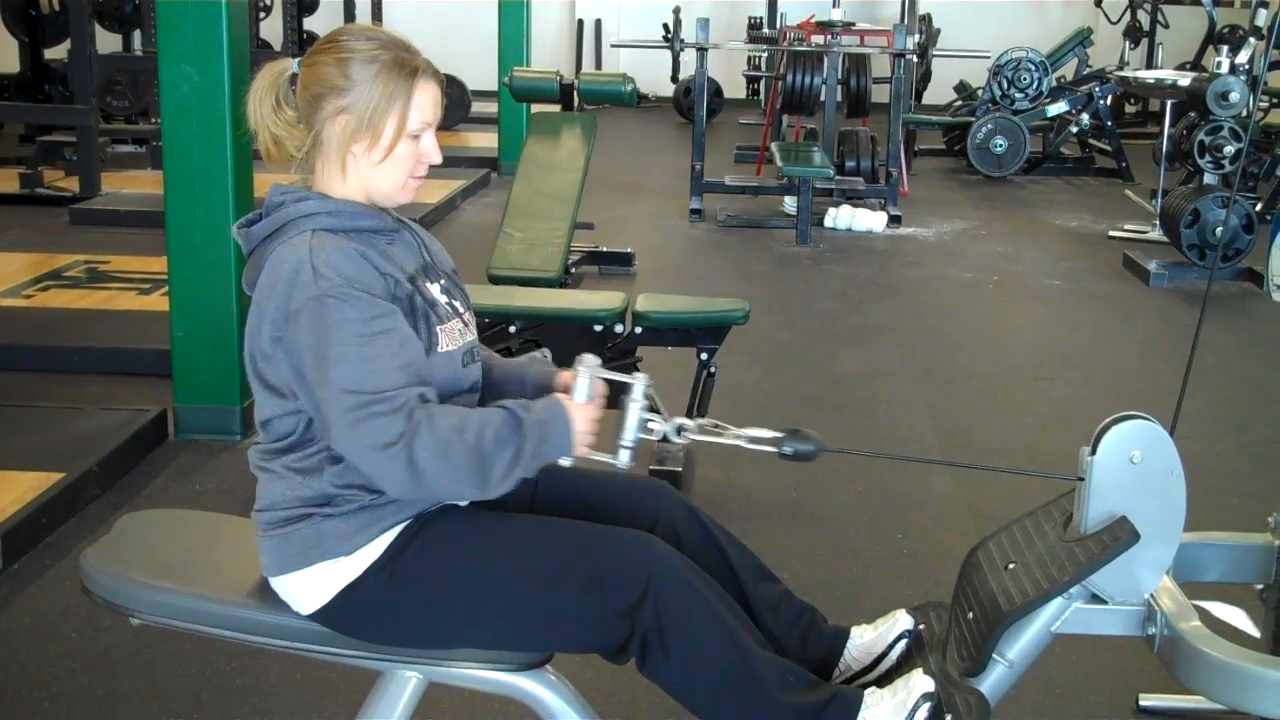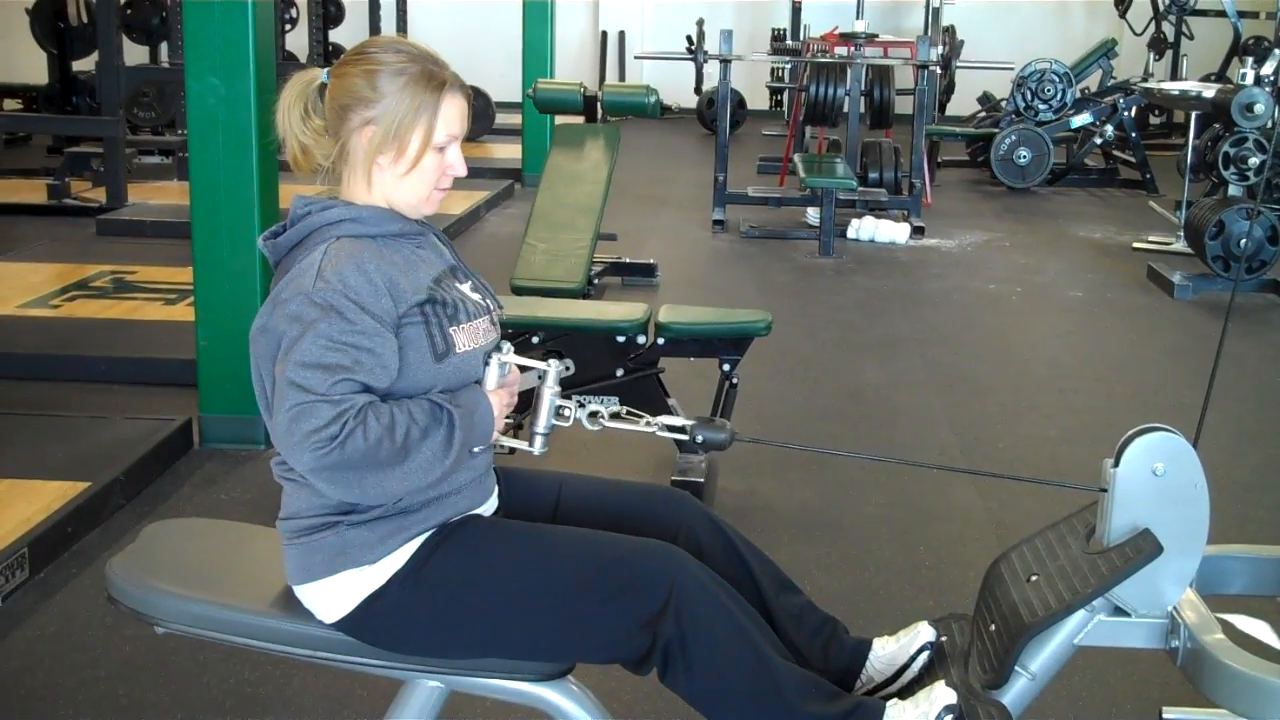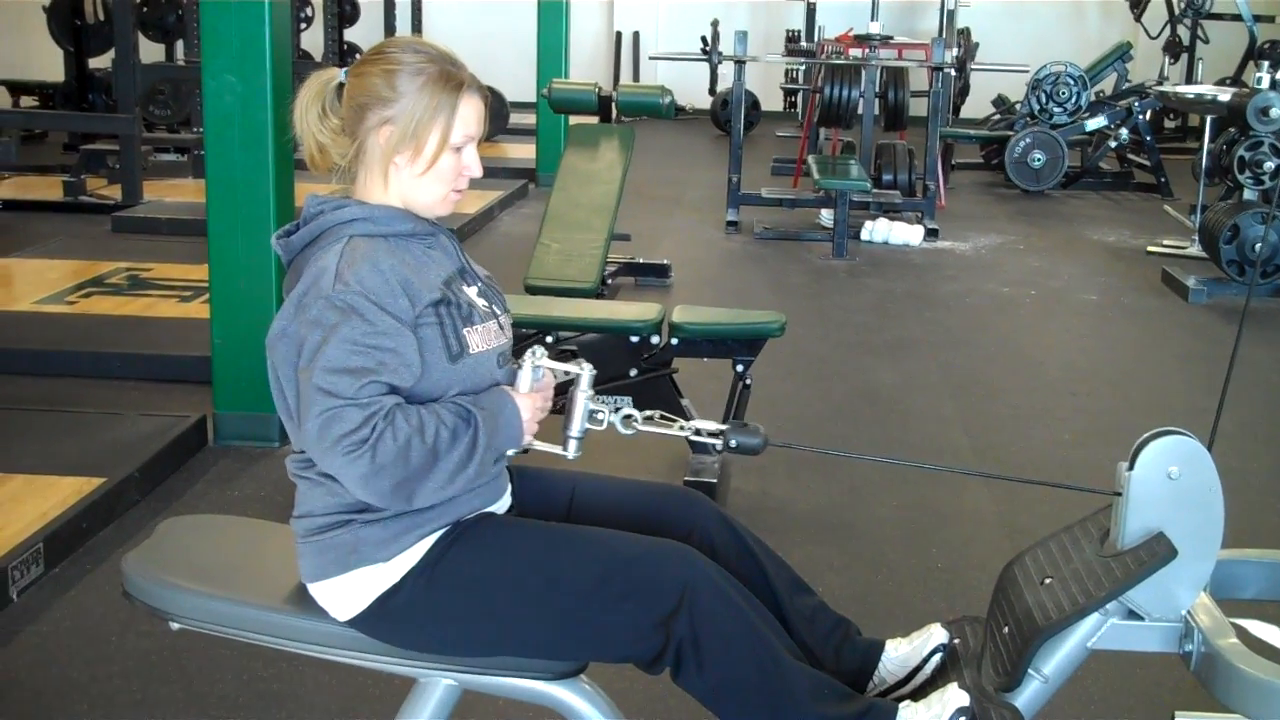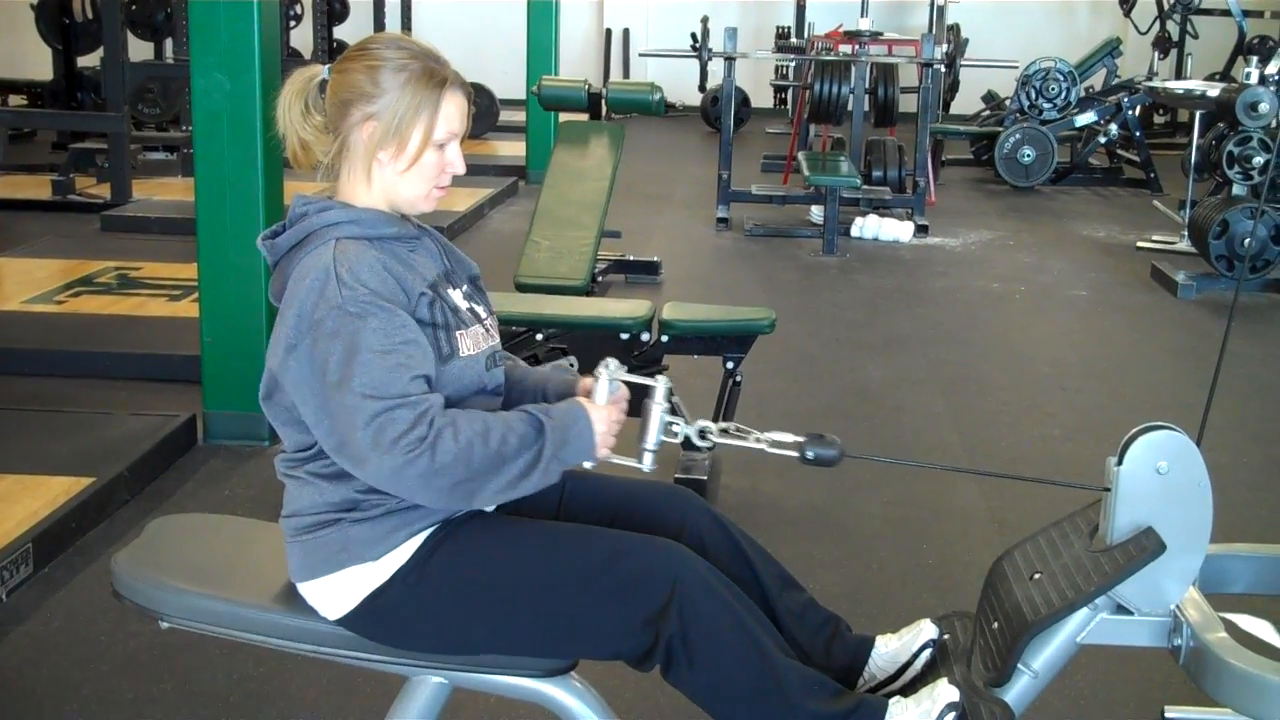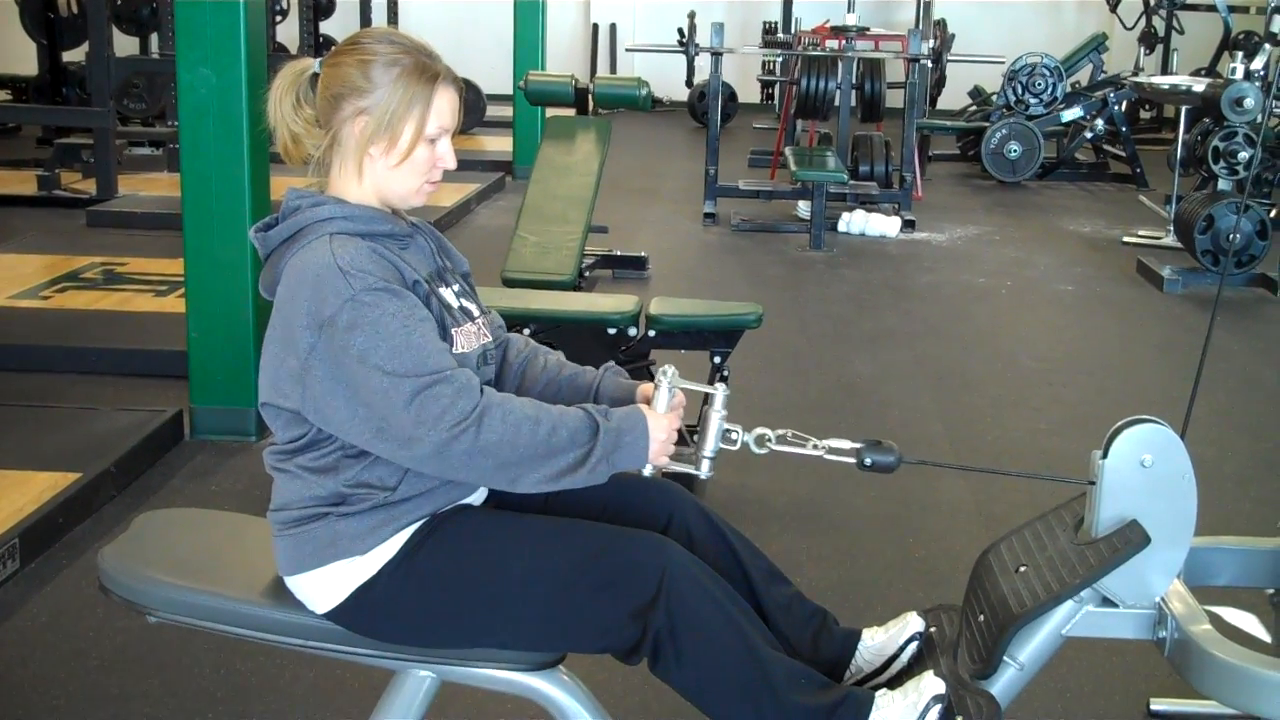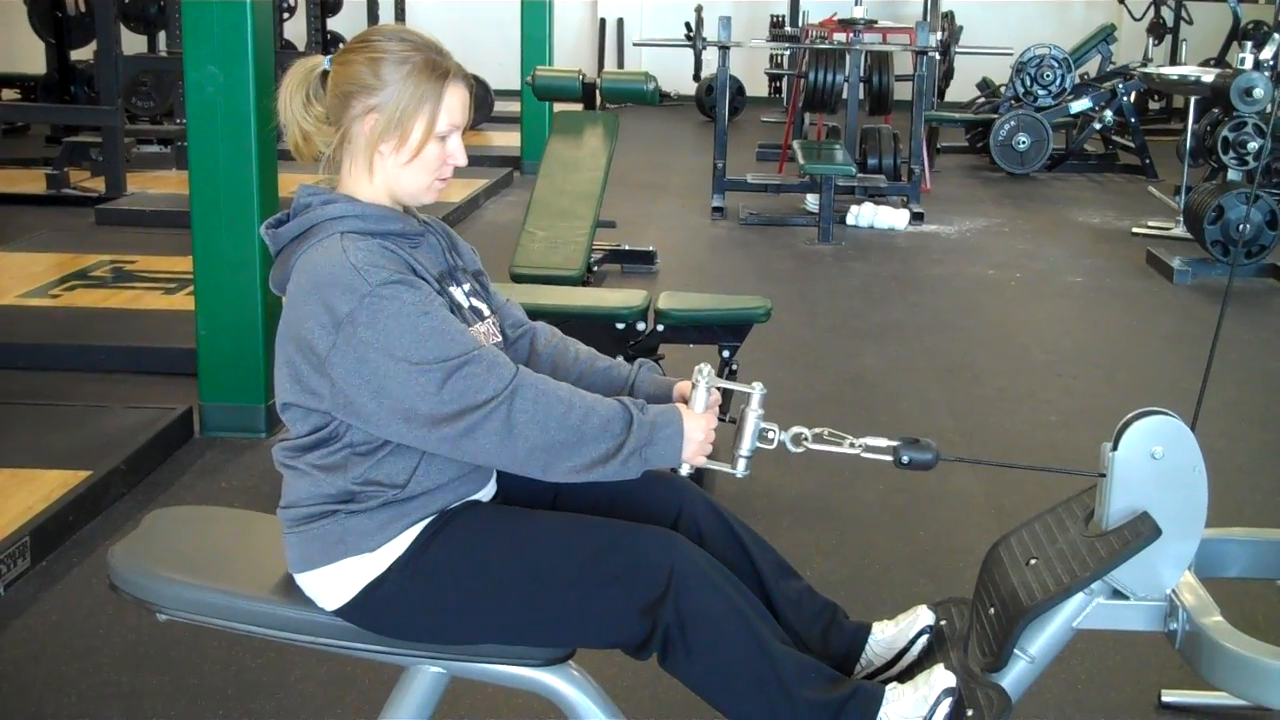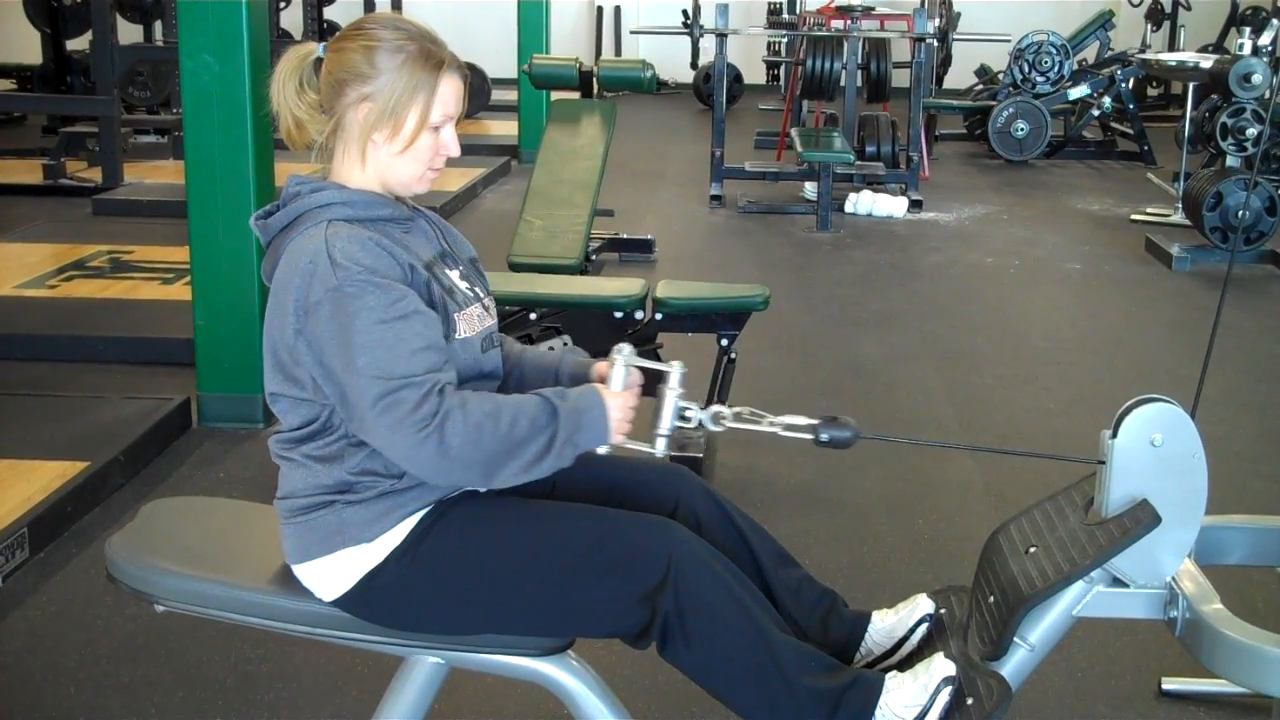
dt=0.7s
person 1, frame 1
left shoulder: (386, 235)
right shoulder: (320, 272)
left elbow: (447, 372)
right elbow: (401, 443)
left wrist: (545, 382)
right wrist: (550, 426)
left hip: (421, 499)
right hip: (357, 552)
left knee: (648, 507)
right knee: (636, 574)
left ankle: (819, 651)
person 1, frame 2
left shoulder: (406, 241)
right shoulder: (336, 279)
right elbow: (325, 442)
left wrist: (499, 386)
right wrist: (473, 417)
left hip: (455, 501)
right hip: (384, 561)
left knee: (671, 516)
right knee: (660, 585)
left ankle: (841, 662)
person 1, frame 3
left shoulder: (415, 242)
right shoulder: (353, 278)
right elbow: (361, 448)
left wrist: (519, 387)
right wrist: (503, 418)
left hip: (468, 501)
right hip: (396, 558)
left knee: (684, 516)
right knee: (672, 585)
person 1, frame 4
left shoulder: (404, 242)
right shoulder: (343, 282)
left elbow: (468, 378)
right elbow: (410, 451)
left wrist: (566, 391)
right wrist: (570, 431)
left hip: (451, 505)
right hip: (386, 559)
left knee: (674, 513)
right knee: (662, 580)
left ankle: (843, 659)
person 1, frame 5
left shoulder: (401, 239)
right shoulder: (338, 277)
left elbow: (497, 357)
right elbow: (459, 426)
left wrist: (618, 394)
right wrist: (624, 434)
left hip: (442, 493)
right hip: (373, 553)
left knee: (661, 508)
right knee: (652, 574)
left ankle: (830, 654)
person 1, frame 6
left shoulder: (414, 237)
right shoulder: (351, 276)
left elbow: (522, 346)
right elbow: (502, 405)
left wrist: (654, 390)
right wrist: (660, 430)
left hip: (455, 486)
right hip: (382, 550)
left knee: (671, 504)
right knee: (660, 570)
left ankle: (840, 648)
person 1, frame 7
left shoulder: (403, 225)
right shoulder: (340, 263)
left elbow: (474, 362)
right elbow: (432, 431)
left wrist: (577, 373)
right wrist: (585, 415)
left hip: (446, 482)
right hip: (381, 539)
left knee: (671, 492)
right knee: (659, 558)
left ankle: (843, 638)
